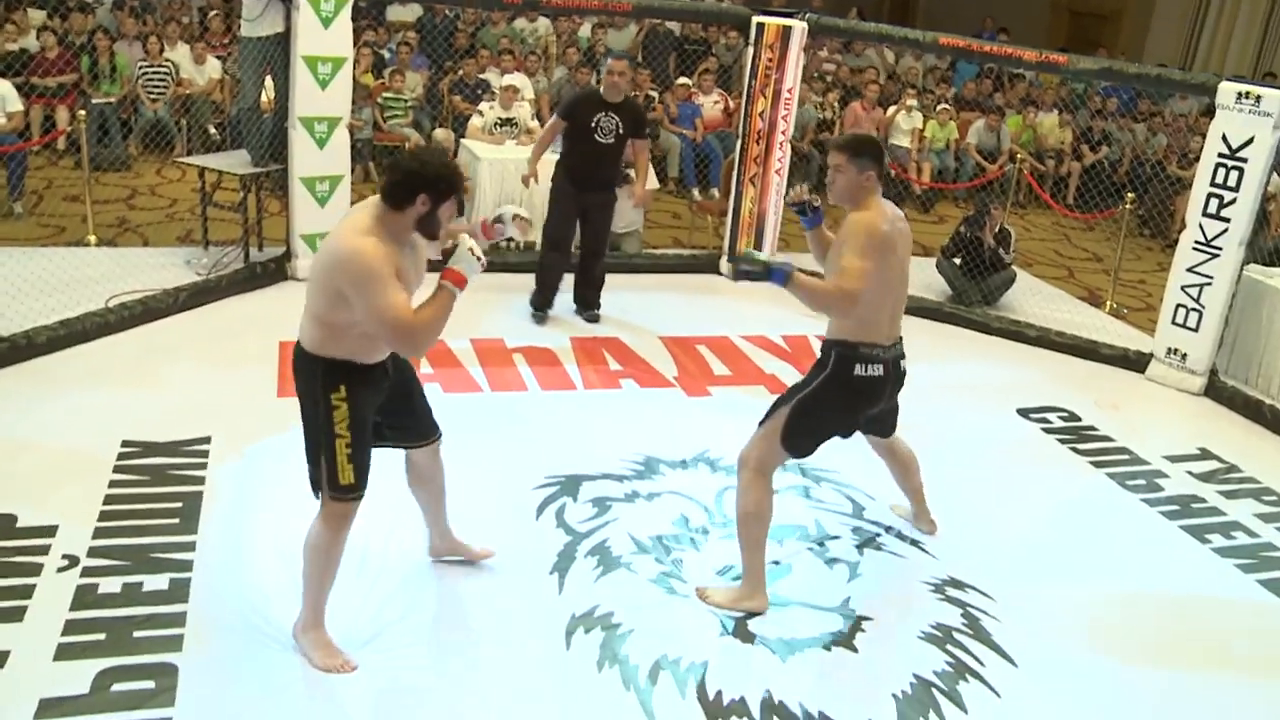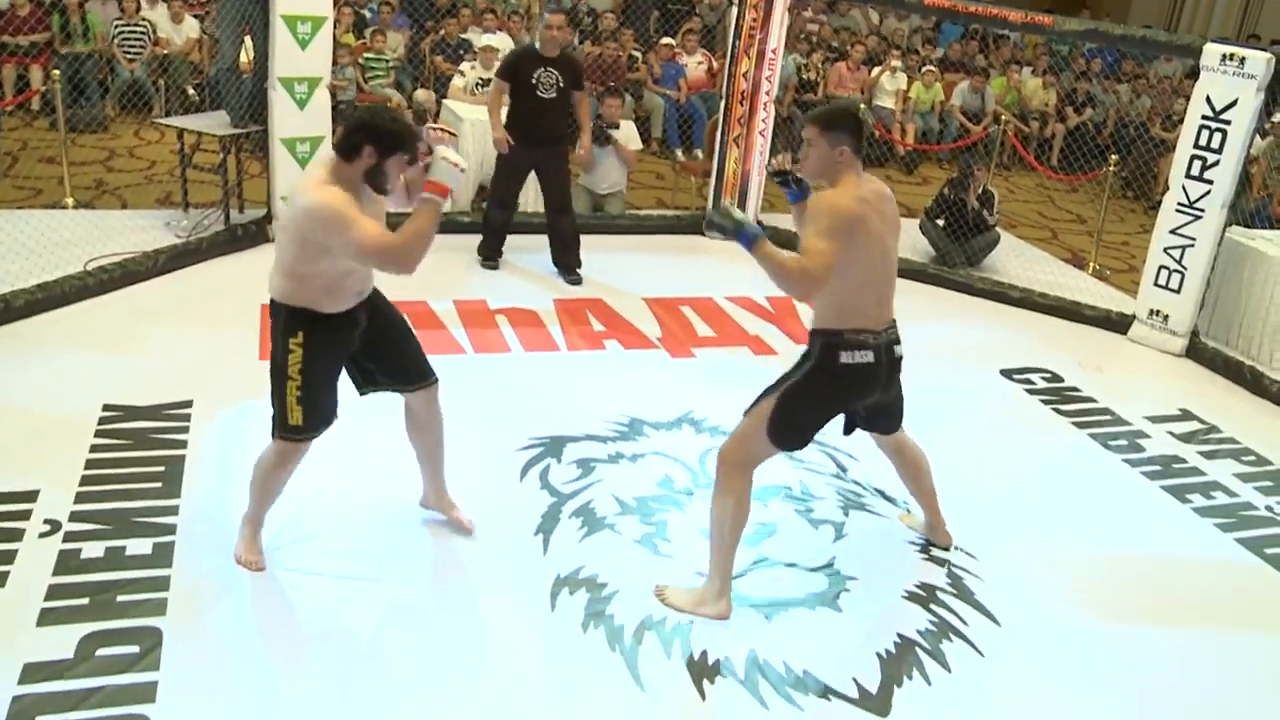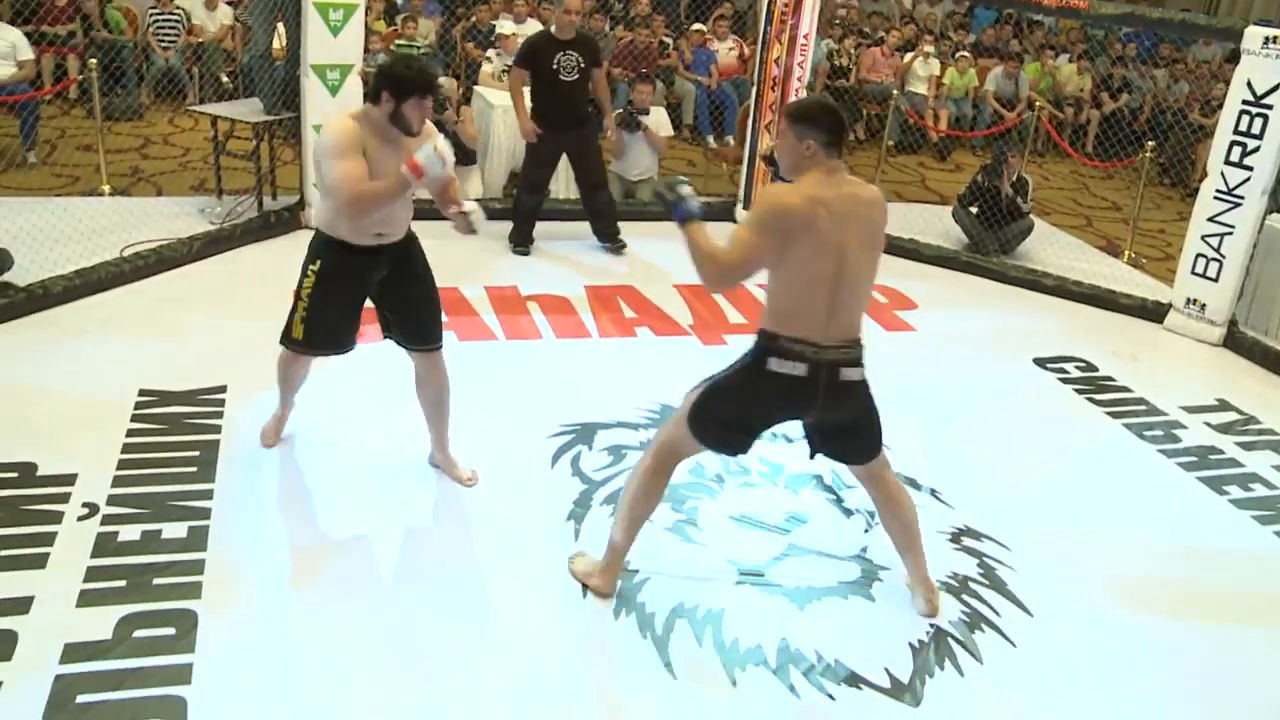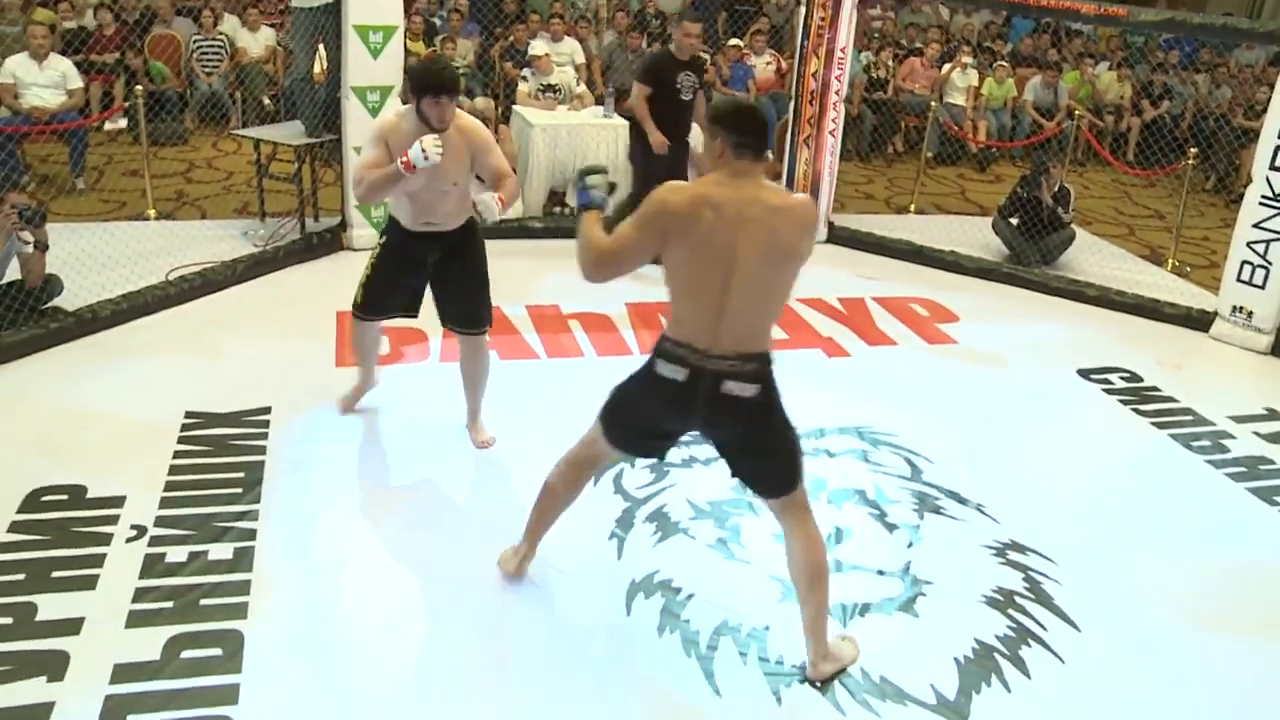
dt=0.5s
person 1, frame 1
left shoulder: (866, 224)
right shoulder: (891, 218)
left elbow: (843, 300)
right elbow: (834, 261)
left wrist: (779, 274)
right wrist: (812, 223)
left hip: (847, 368)
right hip: (887, 364)
left knee: (754, 462)
right knee: (885, 440)
left ankle: (752, 588)
right ankle: (921, 514)
person 1, frame 2
left shoulder: (836, 202)
right shoulder: (877, 192)
left elbow: (806, 283)
left wrist: (749, 236)
right wrist: (797, 193)
left hip: (837, 356)
right hip: (883, 349)
left knee: (735, 455)
right knee: (892, 437)
left ankle: (715, 590)
right ankle: (936, 524)
person 1, frame 3
left shoulder: (783, 202)
right shoulder: (872, 203)
left elbow: (719, 274)
left wrist: (688, 214)
left hip: (773, 370)
right hip: (843, 370)
left knee: (662, 449)
right knee: (878, 475)
left ankle: (607, 569)
right ankle: (923, 589)
person 1, frame 4
left shoulder: (675, 202)
right shoulder: (800, 211)
left elbow: (596, 266)
left wrist: (590, 203)
left hip: (671, 374)
right hip: (745, 387)
left knee: (586, 454)
right knee: (796, 514)
left ankle: (521, 554)
right ankle: (821, 651)
person 2, frame 1
left shoulder: (407, 224)
right shoulder: (359, 252)
left elbow: (440, 247)
right elbow: (413, 337)
right wrist: (458, 275)
left hip: (381, 360)
right hip: (332, 373)
left knee: (426, 445)
right knee: (340, 503)
left ankle: (443, 540)
right ankle: (309, 625)
person 2, frame 2
left shoulder: (357, 170)
right shoulder: (322, 204)
right elbow: (401, 258)
left wrist: (430, 162)
right wrist: (437, 190)
left hip: (361, 303)
right hip: (307, 321)
left knee: (423, 391)
right knee: (292, 441)
left ankle: (435, 493)
right ankle: (250, 527)
person 2, frame 3
left shoulder: (420, 131)
right shoulder: (341, 135)
left elbow: (443, 186)
right elbow: (356, 206)
left wrist: (459, 209)
right wrist: (417, 167)
left hip: (399, 250)
right hip: (338, 253)
left knee: (430, 354)
right knee: (299, 351)
left ankle: (441, 450)
right ankle: (283, 412)
person 2, frame 4
left shoulder: (471, 131)
right shoulder: (387, 129)
left elbow: (507, 180)
right elbow: (363, 191)
left wrist: (498, 200)
right wrist: (410, 162)
left hip: (459, 238)
right hip: (403, 236)
left knee: (473, 335)
right knee: (366, 316)
left ankle: (475, 417)
right ankle: (366, 379)
person 3, frame 1
left shoulder: (635, 112)
right shoulder: (580, 100)
left elbow: (641, 150)
right elbow: (552, 129)
left wrist: (640, 183)
right wrist: (533, 163)
left hip: (603, 190)
right hip: (567, 182)
left knee: (595, 249)
right knee: (556, 241)
left ankle: (587, 303)
right ankle: (541, 301)
person 3, frame 2
left shoulder: (572, 65)
right shoulder: (518, 58)
left elbow: (580, 100)
right elbow: (497, 91)
left wrist: (585, 134)
right wrist: (497, 127)
left hip: (555, 146)
right hip: (517, 142)
left knee: (560, 205)
right knee: (501, 198)
left ankle: (568, 264)
right ankle: (489, 251)
person 3, frame 3
left shoulder: (588, 44)
right shoulder: (536, 44)
left elbow: (598, 78)
right elbow: (516, 80)
left wrist: (608, 113)
right wrist: (524, 118)
left hip: (582, 125)
right hip: (545, 128)
left knee: (596, 180)
right knee: (533, 183)
left ankle: (607, 233)
right ankle: (520, 237)
person 3, frame 4
left shoulder: (697, 66)
right shoulder: (657, 62)
left elbow: (697, 101)
right elbow: (636, 98)
left wrist: (707, 132)
right wrist: (653, 132)
left hip: (677, 142)
right hip: (651, 141)
right knee: (643, 195)
